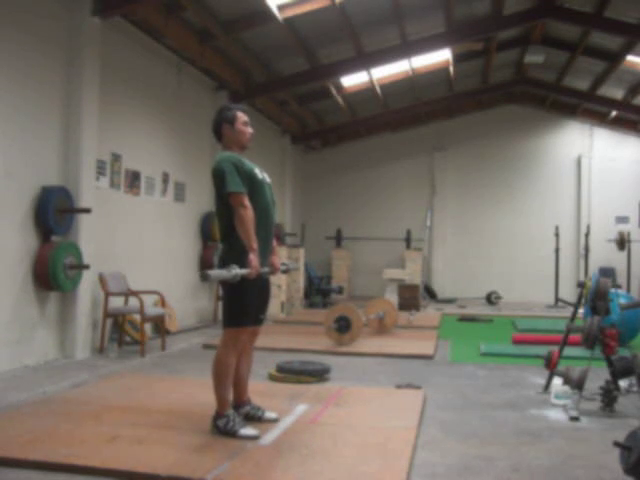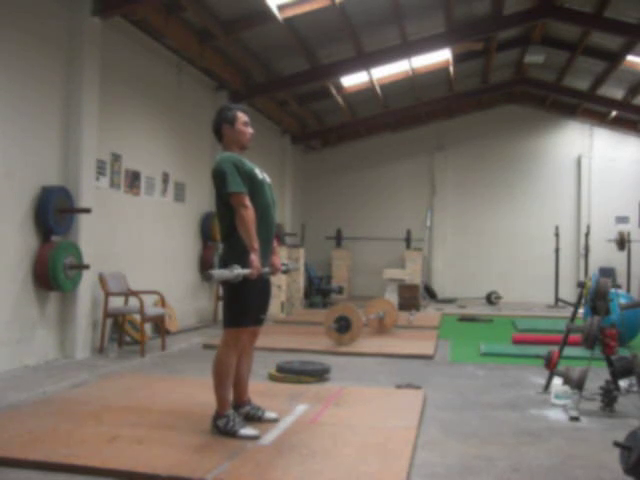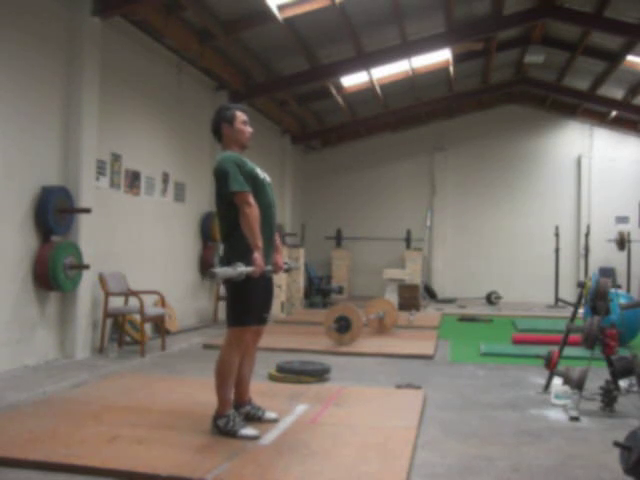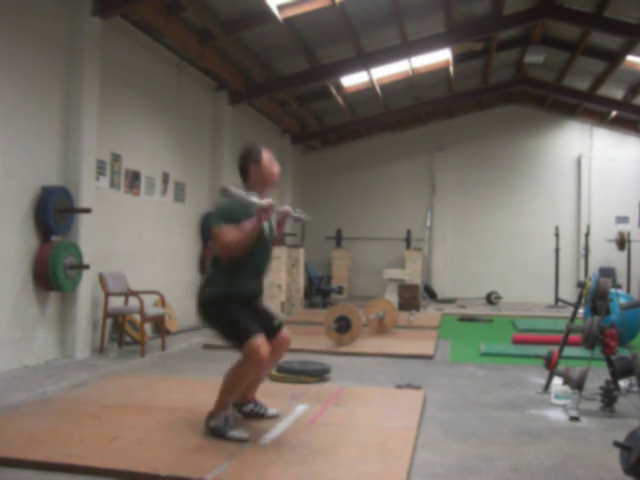
dt=0.3s
person 1, frame 1
left shoulder: (248, 165)
right shoulder: (228, 163)
right elbow: (242, 208)
left wrist: (272, 253)
right wrist: (251, 252)
left hip: (259, 265)
right hip: (241, 264)
left knee: (249, 337)
right knee: (233, 339)
left ankle: (242, 403)
right ankle: (223, 415)
person 1, frame 2
left shoulder: (247, 165)
right shoulder: (228, 163)
right elbow: (243, 208)
left wrist: (273, 253)
right wrist: (252, 253)
left hip: (259, 264)
right hip: (242, 264)
left knee: (249, 338)
right knee: (234, 339)
left ankle: (242, 404)
right ankle: (223, 415)
person 1, frame 3
left shoulder: (245, 164)
right shoulder: (229, 162)
left elbow: (266, 213)
right elbow: (247, 206)
left wrist: (276, 251)
right wrist: (256, 251)
left hip: (261, 264)
right hip: (244, 263)
left knee: (252, 337)
right knee: (238, 338)
left ankle: (243, 404)
right ankle: (224, 415)
person 1, frame 4
left shoulder: (264, 209)
right shoulder: (237, 206)
left elbow: (271, 240)
right elbow: (223, 247)
left wrist: (281, 221)
right wrist: (256, 219)
left hip: (246, 297)
right hip: (220, 299)
left knee: (282, 341)
right knee: (259, 351)
left ankle: (245, 400)
right ankle: (219, 414)
